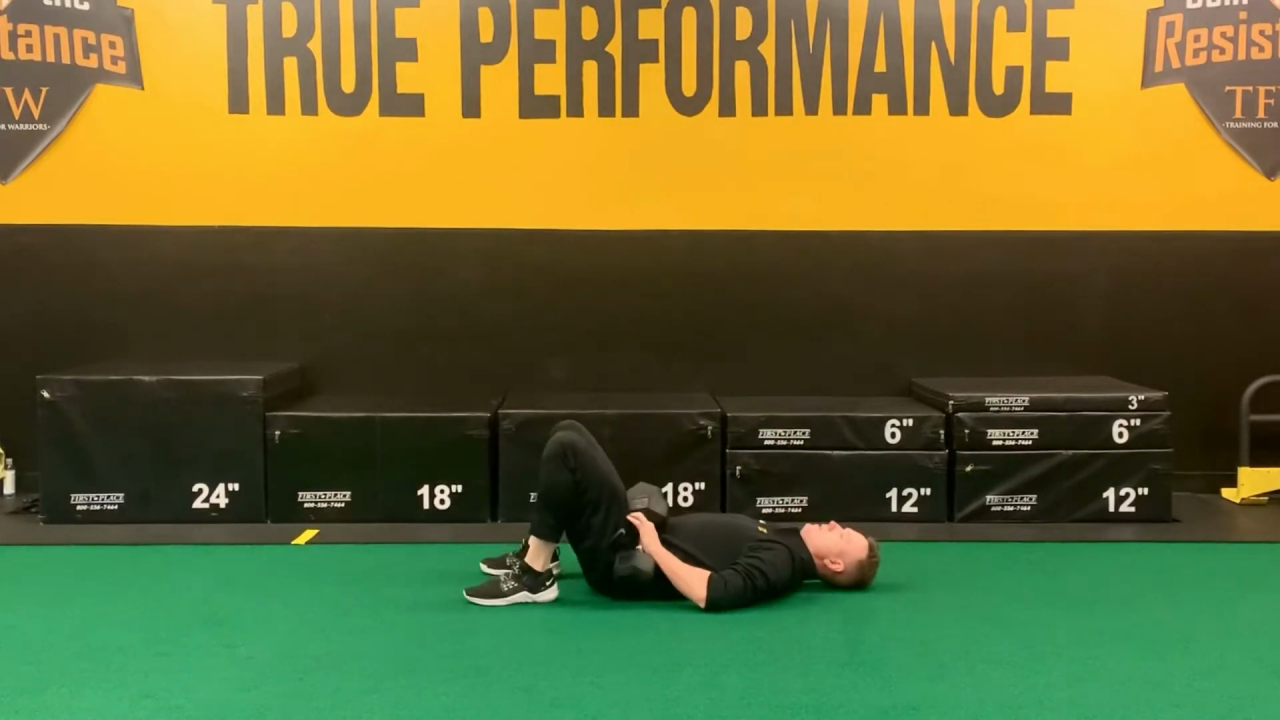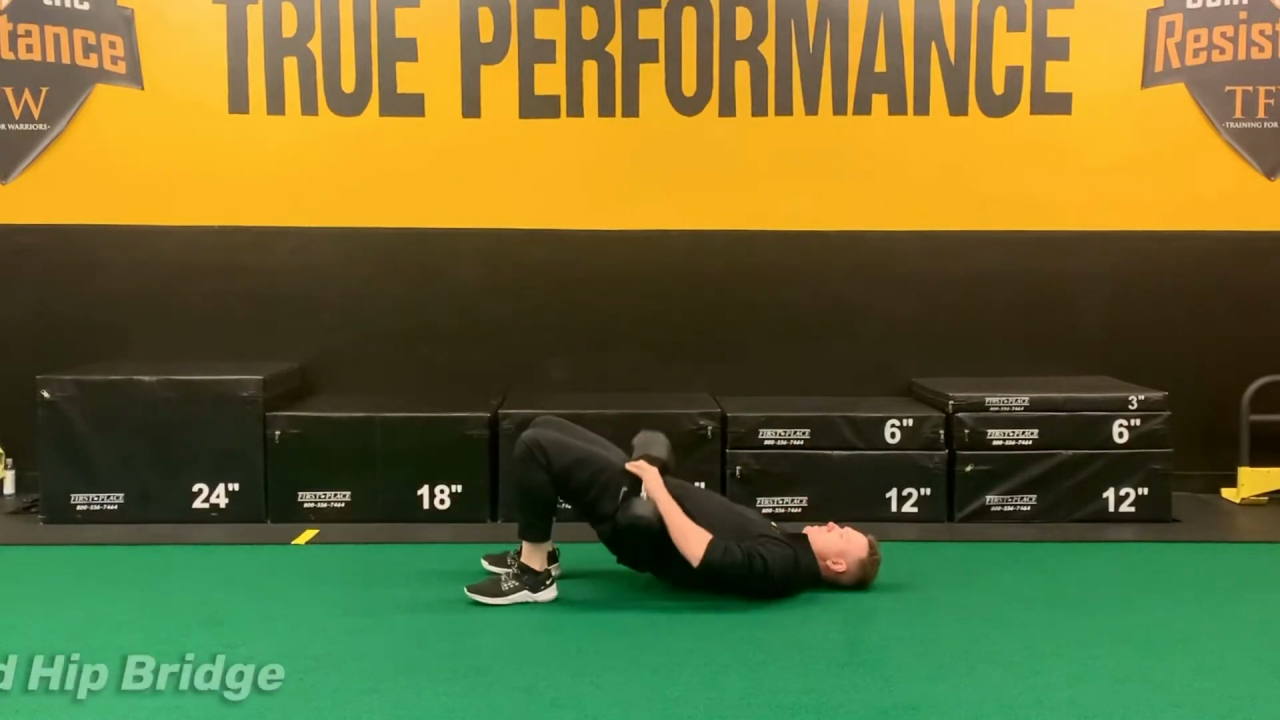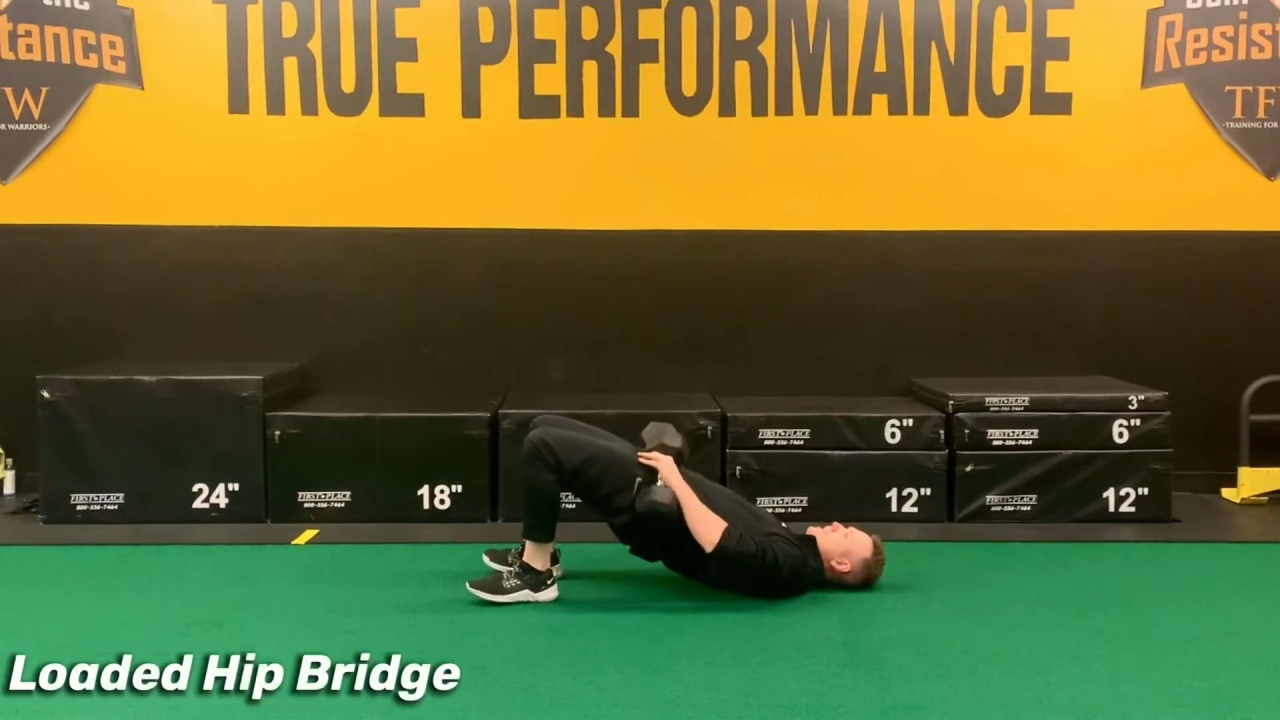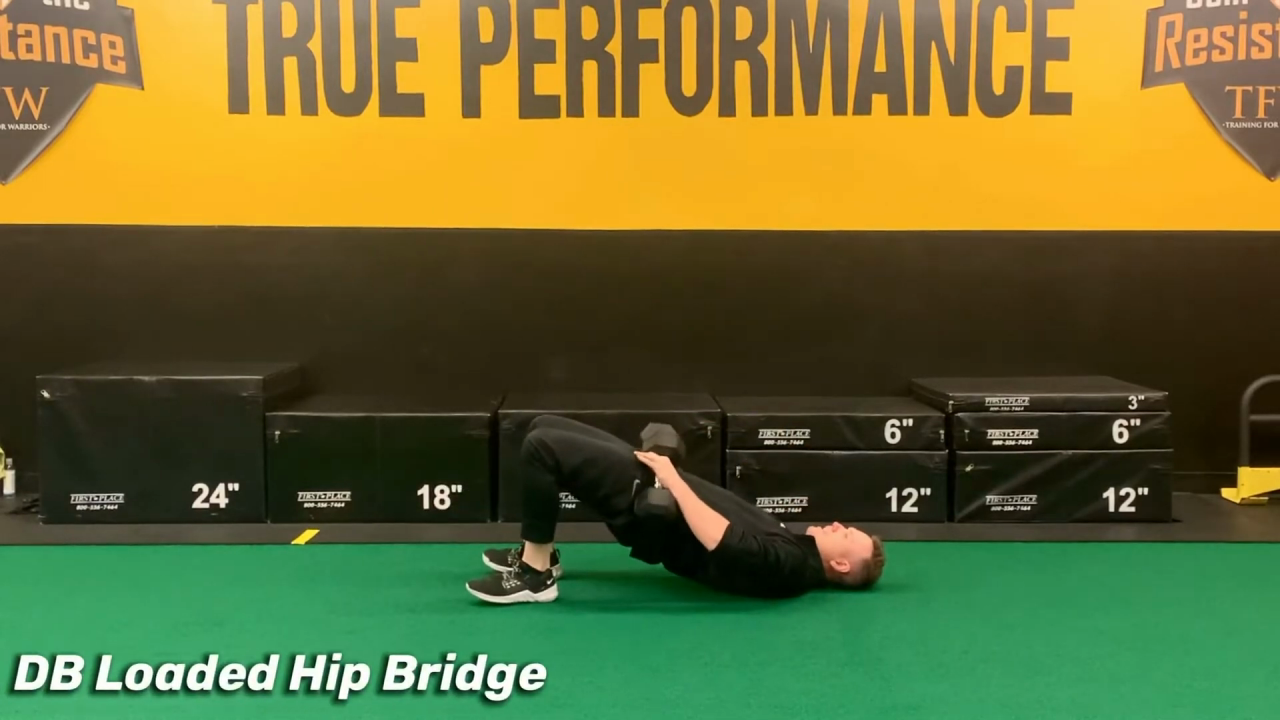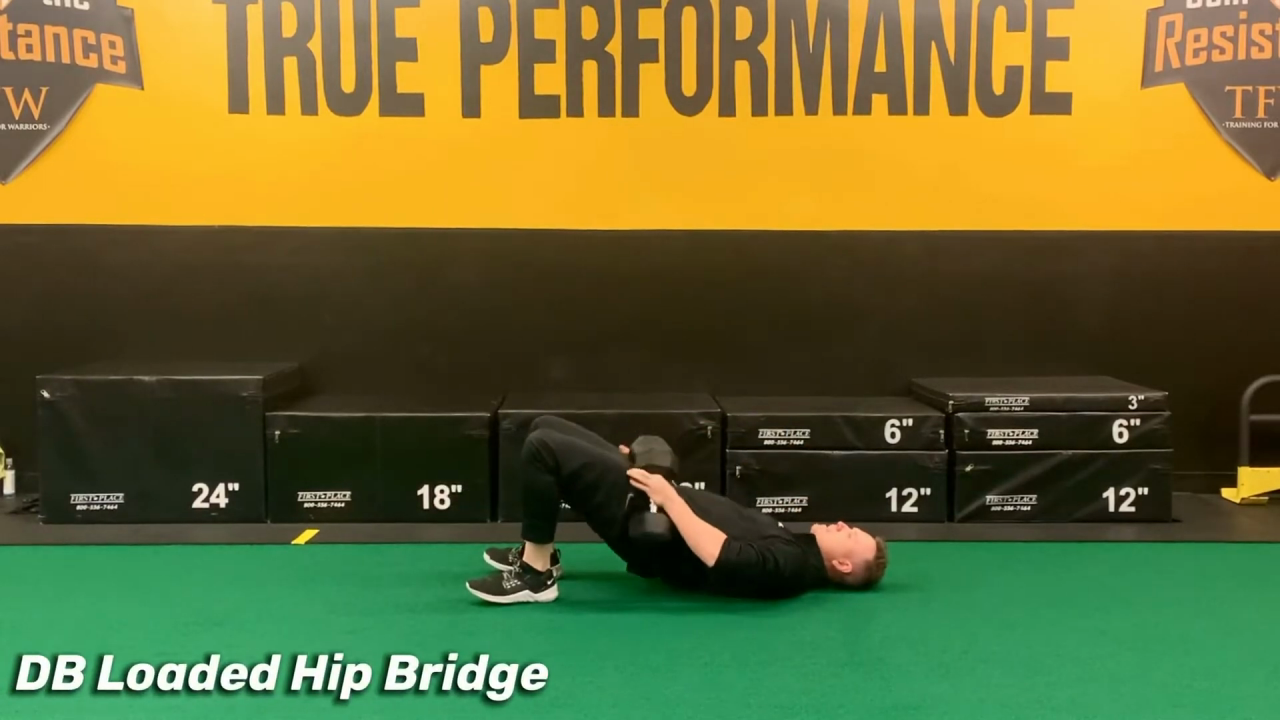
dt=0.3s
person 1, frame 1
left shoulder: (780, 565)
right shoulder: (781, 542)
left elbow: (711, 593)
left wrist: (654, 548)
right wrist: (653, 530)
left hip: (622, 558)
right hip: (634, 536)
left knee: (566, 448)
right knee: (569, 432)
left ankle: (533, 576)
right ankle: (535, 554)
person 1, frame 2
left shoulder: (781, 567)
right shoulder: (786, 546)
left elbow: (705, 557)
left wrist: (658, 492)
right wrist: (658, 487)
right hip: (647, 489)
left knee: (533, 447)
right knee: (544, 429)
left ankle: (532, 574)
right ankle: (539, 553)
person 1, frame 3
left shoulder: (789, 566)
right shoulder: (792, 546)
left elbow: (720, 544)
left wrist: (675, 481)
right wrist: (670, 476)
right hip: (658, 482)
left knee: (542, 446)
right knee: (546, 428)
left ankle: (534, 573)
right ankle: (540, 553)
person 1, frame 4
left shoulder: (789, 567)
right shoulder: (791, 545)
left elbow: (723, 543)
left wrist: (672, 480)
right wrist: (666, 474)
right hip: (656, 483)
left knee: (541, 447)
right knee: (545, 428)
left ankle: (534, 573)
right ankle: (538, 552)
person 1, frame 5
left shoulder: (791, 567)
right shoulder: (792, 544)
left elbow: (722, 557)
left wrist: (668, 498)
right wrist: (654, 477)
left hip: (643, 514)
right hip: (655, 503)
left knee: (542, 448)
right knee: (546, 428)
left ankle: (534, 574)
right ankle: (536, 552)
